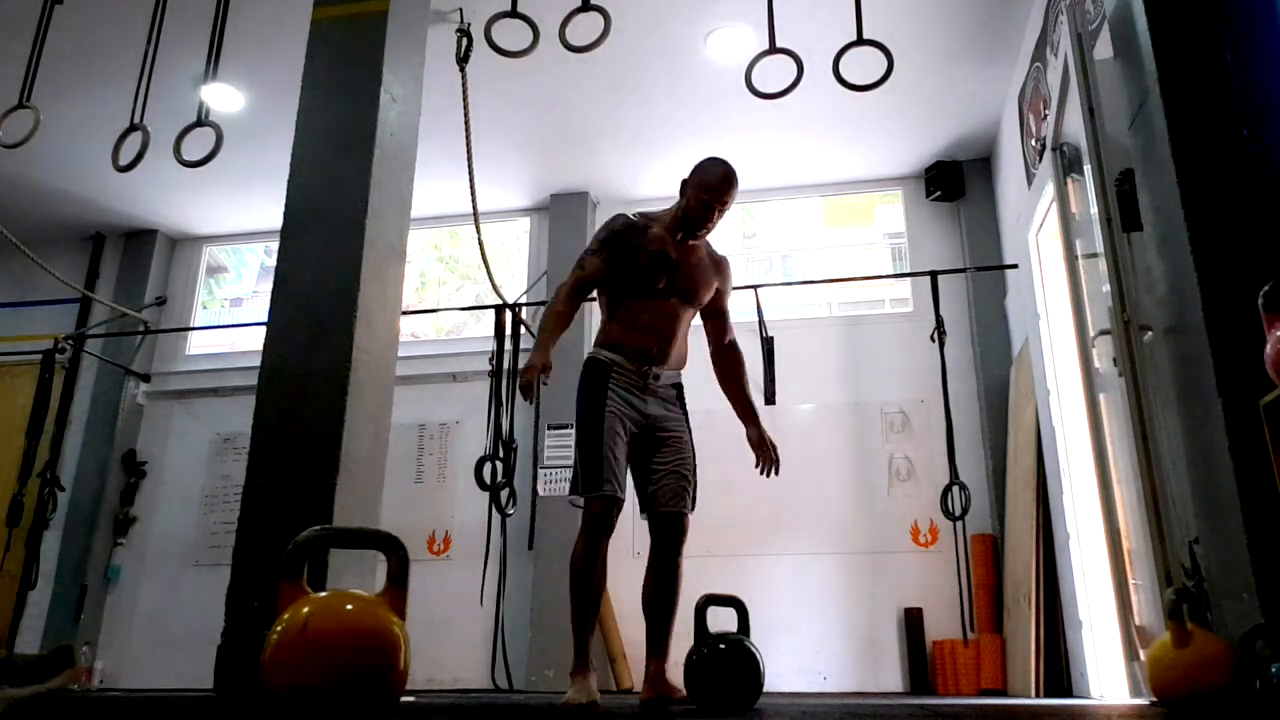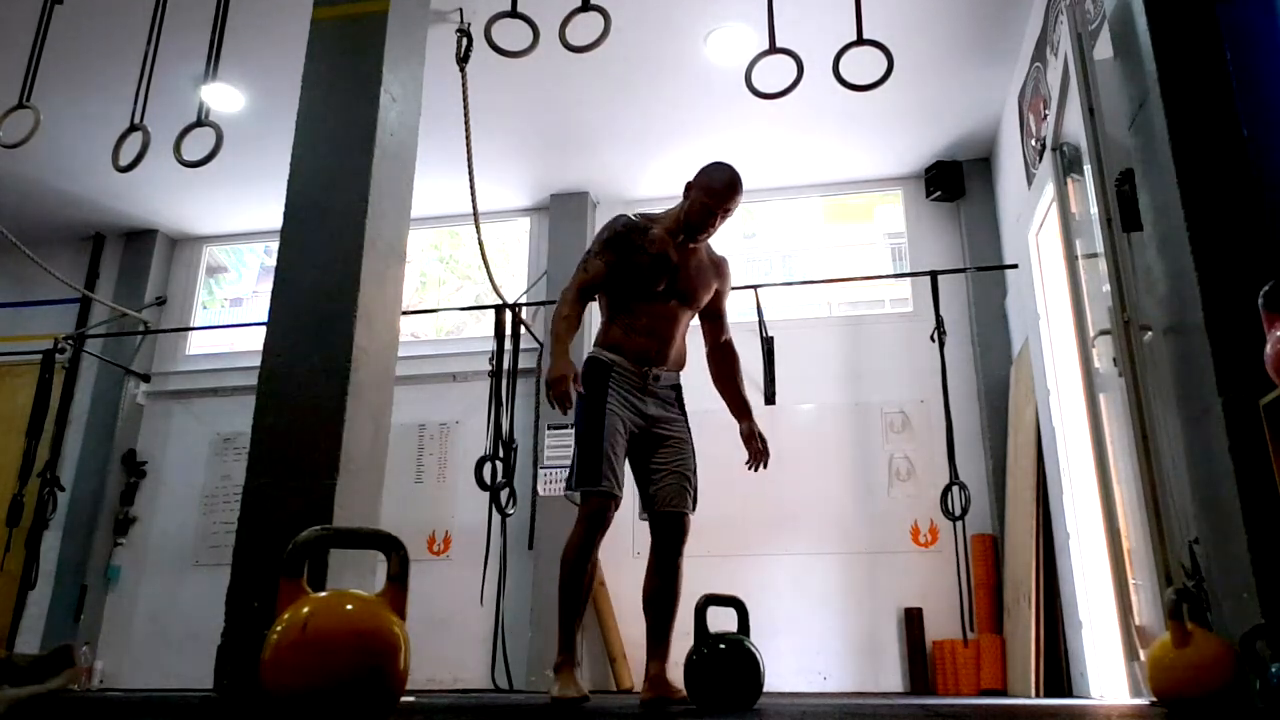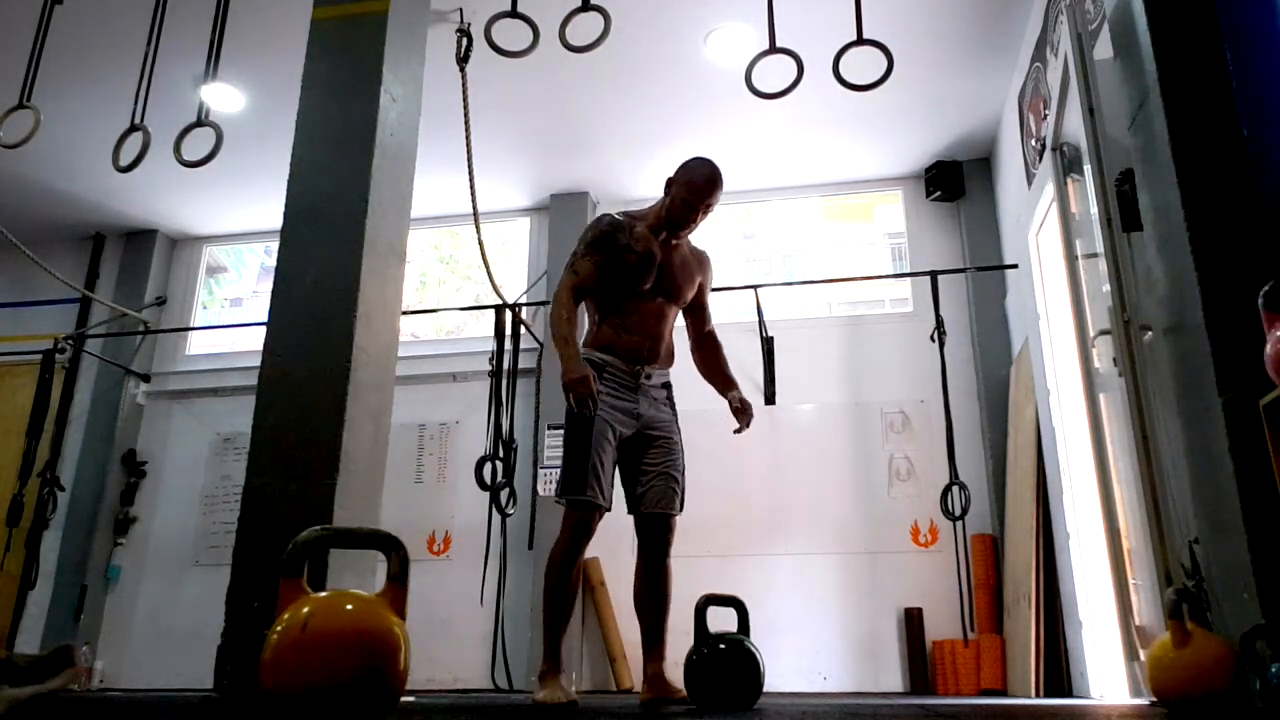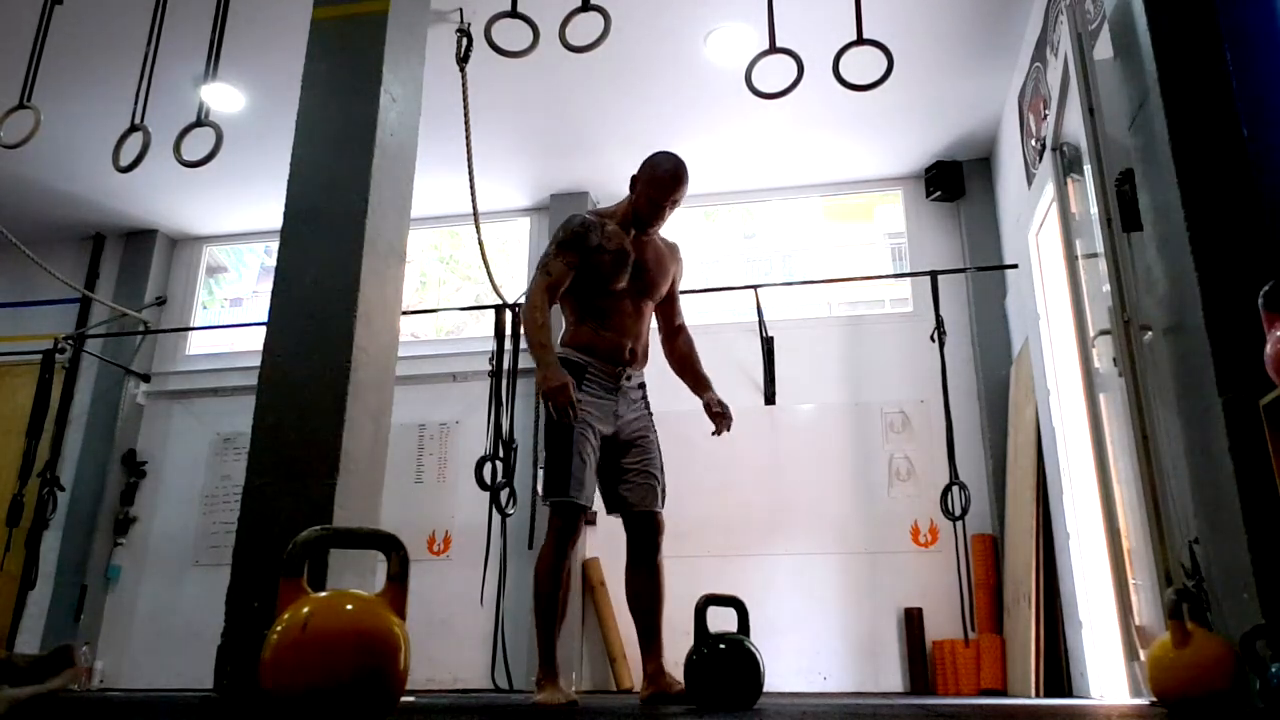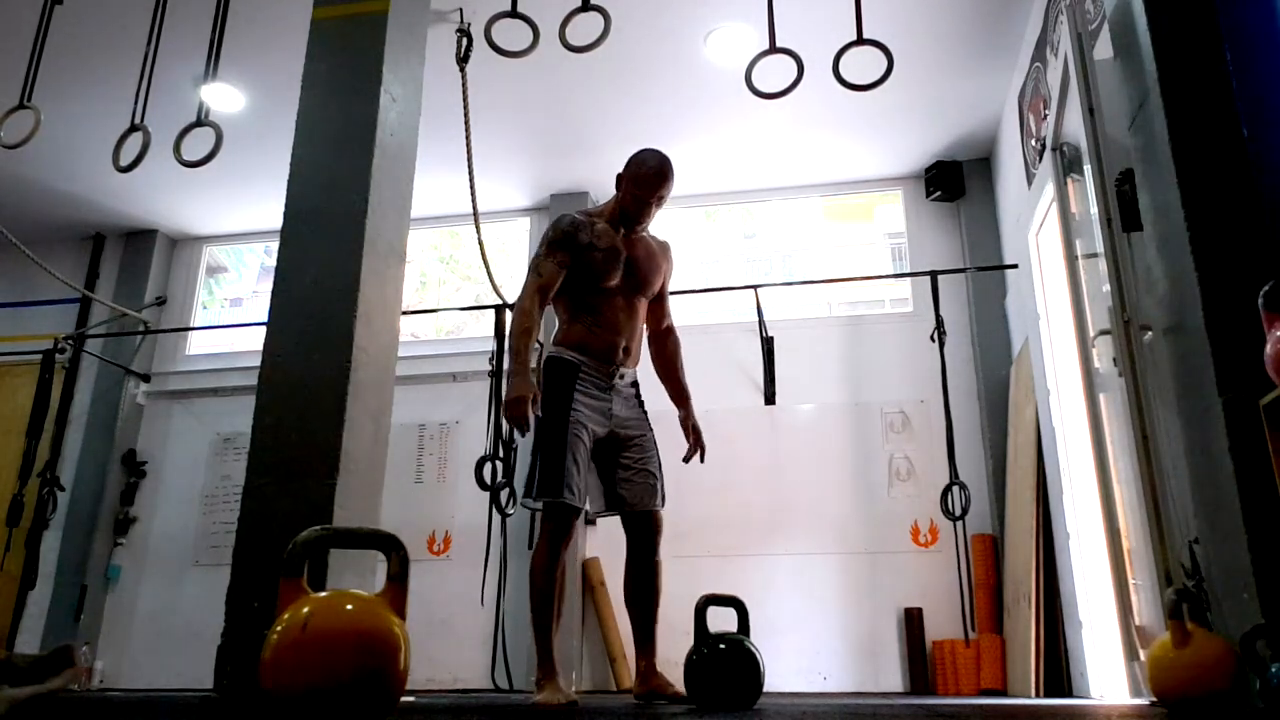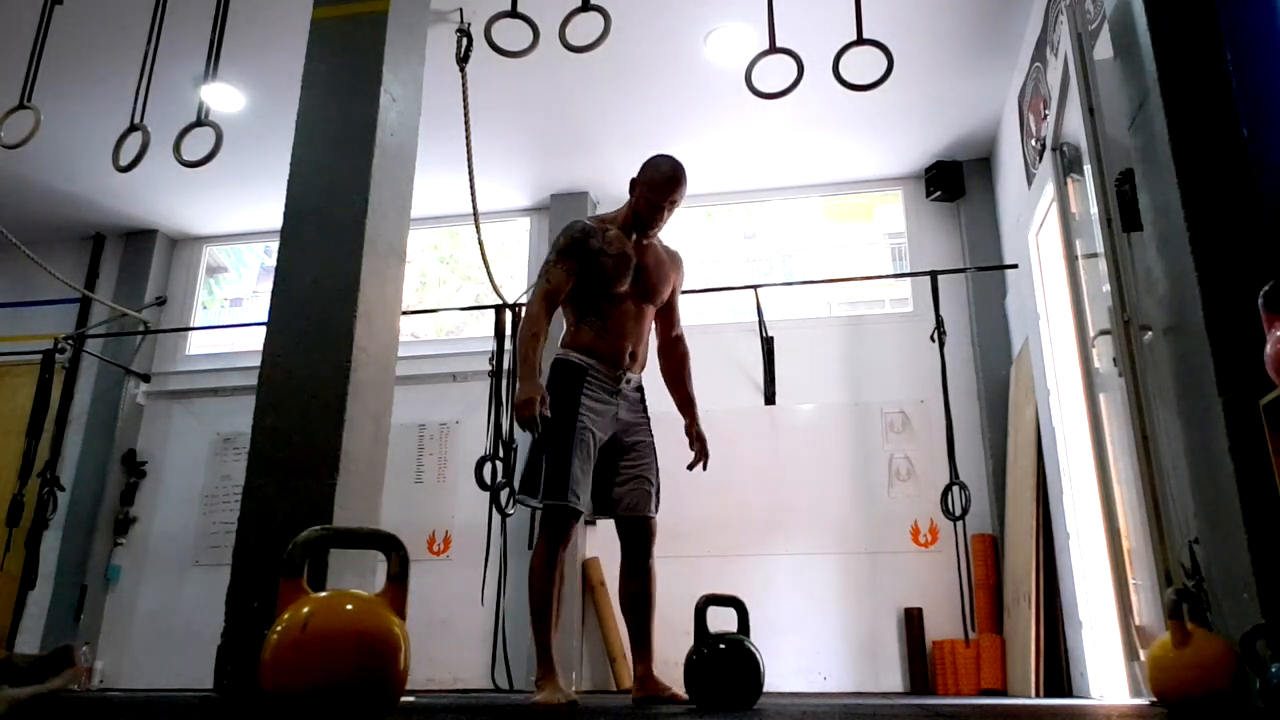
dt=0.2s
person 1, frame 1
left shoulder: (715, 267)
right shoulder: (628, 231)
left elbow: (724, 347)
right elbow: (572, 291)
left wrist: (752, 422)
right wrist: (541, 350)
left hip: (668, 394)
right hip: (612, 378)
left knee: (672, 529)
right knee: (601, 513)
left ankle: (656, 674)
right ankle: (581, 668)
person 1, frame 2
left shoulder: (715, 268)
right shoulder: (628, 232)
left elbow: (720, 348)
right elbow: (576, 293)
left wrist: (746, 420)
right wrist: (559, 354)
left hip: (667, 395)
right hip: (612, 378)
left knee: (673, 530)
right knee: (596, 510)
left ankle: (656, 675)
right ankle: (565, 662)
person 1, frame 3
left shoulder: (698, 263)
right shoulder: (613, 231)
left elbow: (703, 336)
right elbow: (566, 296)
left wrist: (732, 391)
right wrist: (570, 358)
left hip: (658, 395)
right hip: (602, 381)
left knee: (659, 533)
right knee: (581, 519)
left ankle: (654, 675)
right ankle: (550, 670)
person 1, frame 4
left shoulder: (668, 255)
right shoulder: (584, 230)
left elbow: (673, 331)
right elbow: (539, 299)
left wrist: (705, 391)
right wrist: (547, 365)
left hip: (633, 395)
right hip: (581, 384)
left knee: (648, 529)
right knee: (566, 523)
left ankle: (654, 673)
right ankle: (548, 675)
person 1, frame 5
left shoulder: (659, 254)
right shoulder: (573, 230)
left elbow: (662, 332)
right elbow: (530, 301)
left wrist: (684, 406)
right wrist: (520, 373)
left hip: (627, 394)
right hip: (572, 381)
left knee: (647, 527)
right knee: (559, 524)
left ankle: (646, 671)
right ankle: (547, 675)
person 1, frame 6
left shoulder: (669, 262)
right shoulder: (585, 236)
left elbow: (672, 342)
right elbow: (540, 306)
left wrist: (690, 416)
right wrist: (529, 377)
left hip: (632, 398)
right hip: (579, 383)
left knee: (641, 535)
right knee: (559, 524)
left ankle: (644, 674)
right ankle: (546, 675)
